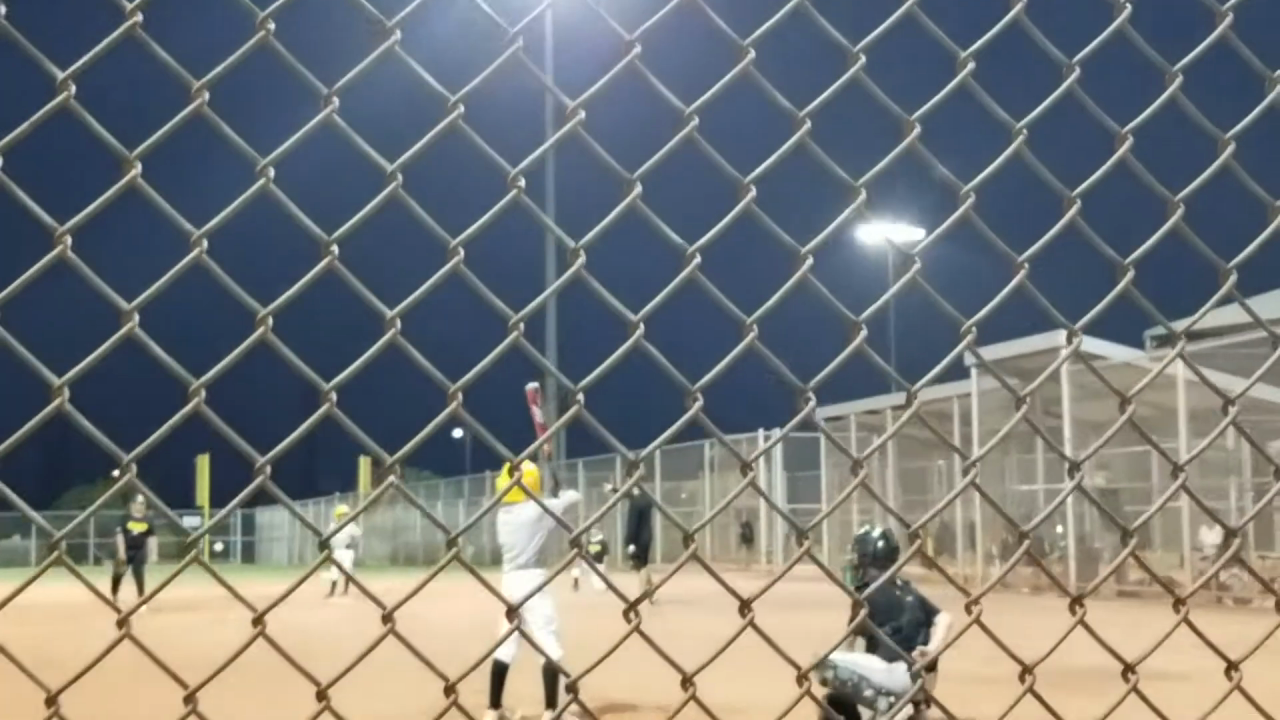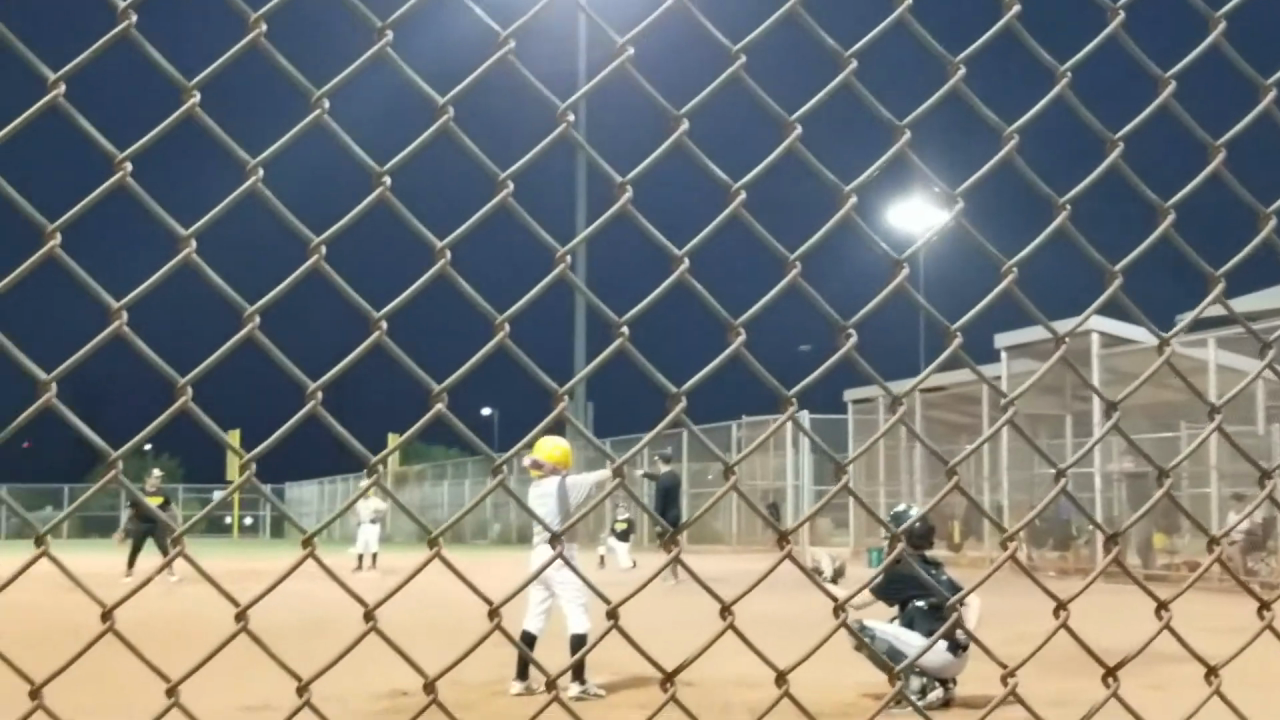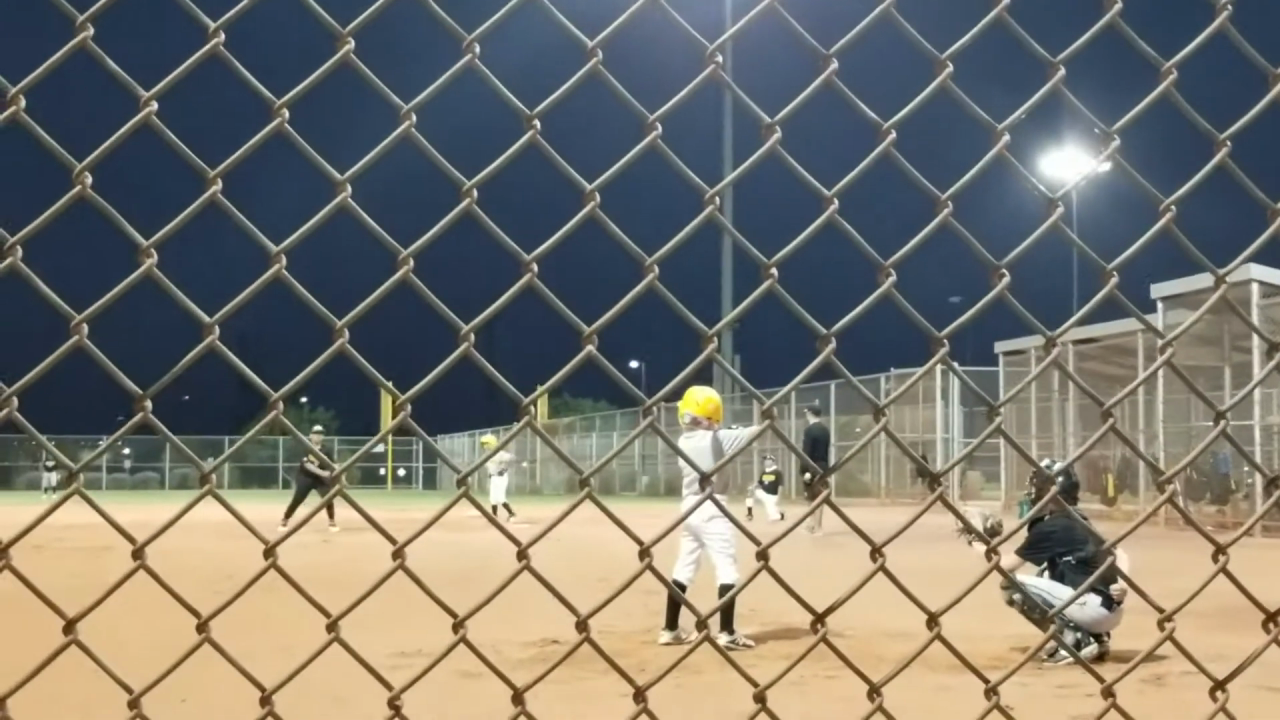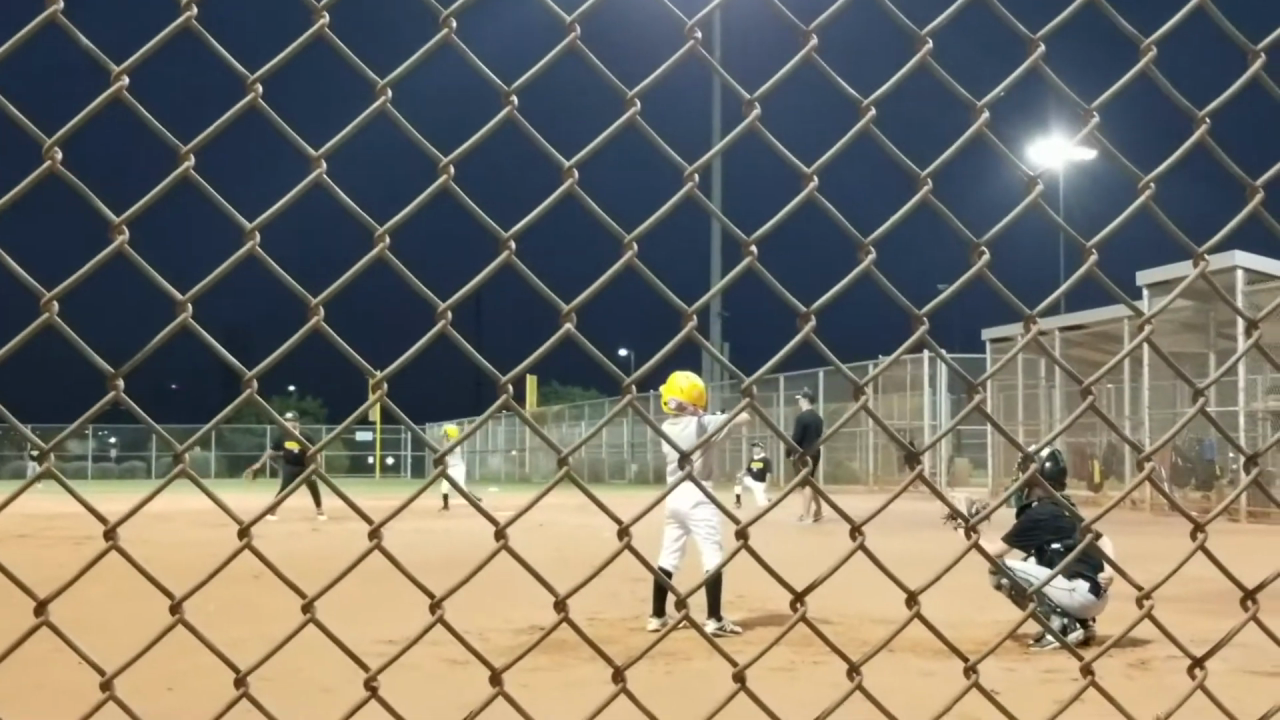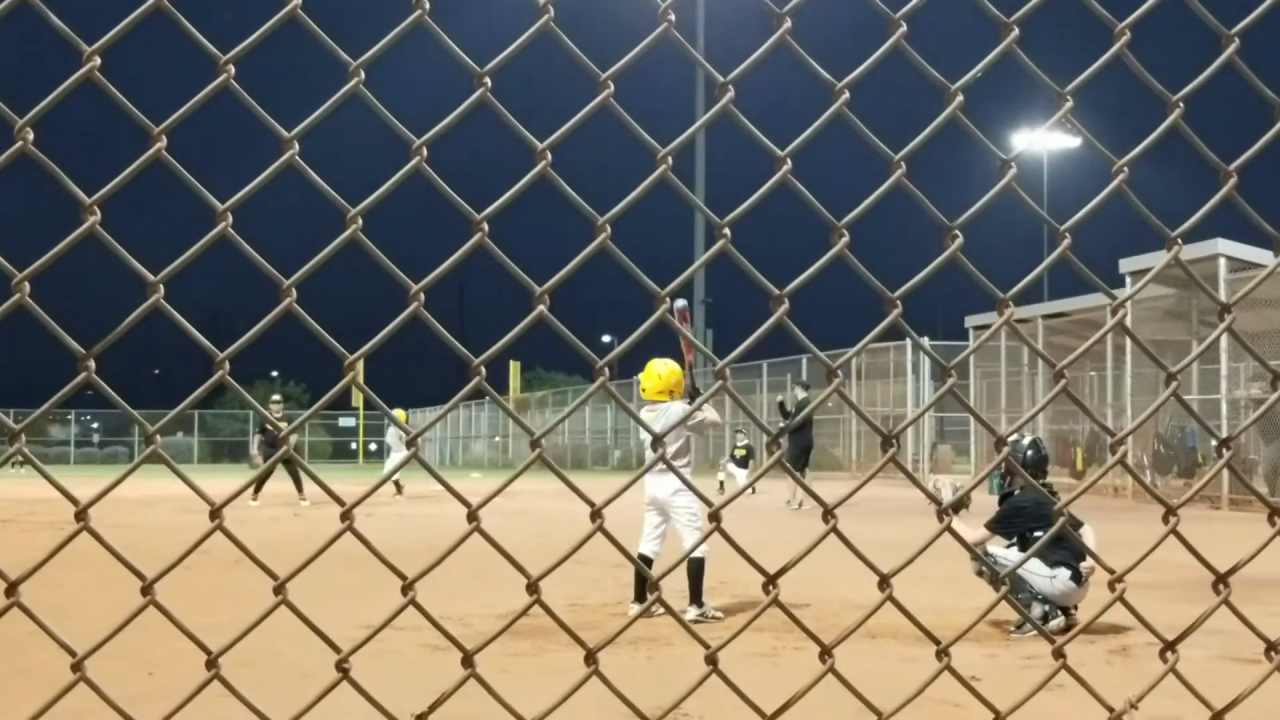
dt=0.7s
person 1, frame 1
left shoulder: (501, 514)
right shoulder: (539, 510)
right elbow: (574, 496)
right wrist: (561, 495)
left hip: (509, 581)
right hip: (532, 581)
left knee: (505, 645)
right knee: (549, 645)
person 1, frame 2
left shoulder: (534, 488)
right shoulder: (567, 484)
right elbow: (606, 474)
left hip: (539, 556)
right hip: (561, 557)
left knee: (534, 618)
right knee: (577, 617)
left ankle: (520, 679)
right ankle: (578, 683)
person 1, frame 3
left shoulder: (683, 440)
right shoulder: (718, 438)
right elbow: (758, 431)
left hip: (689, 509)
right hip: (712, 510)
left knee: (683, 569)
right knee: (727, 569)
left ankle: (670, 629)
right ankle: (726, 633)
person 1, frame 4
left shoulder: (666, 427)
right shoulder: (702, 424)
right elbow: (744, 417)
right wrist: (719, 417)
left hip: (673, 497)
right hip: (696, 497)
left knee: (668, 556)
right knee: (713, 556)
left ankle: (657, 616)
right ankle: (714, 620)
person 1, frame 5
left shoulder: (644, 413)
right shoulder: (680, 410)
right elbow: (715, 421)
right wrist: (699, 400)
left hip: (653, 483)
right hip: (677, 485)
left knee: (649, 542)
right knee: (695, 543)
left ankle: (639, 602)
right ankle: (696, 606)
person 2, frame 1
left shoulder: (868, 594)
right shoulder: (906, 589)
right elbow: (944, 618)
right wrist: (932, 649)
left hip: (900, 675)
right hip: (924, 678)
left knee: (825, 664)
left ankle: (887, 704)
right ankle: (912, 704)
person 2, frame 2
left shoulder: (903, 570)
right shoulder: (935, 569)
left elbow: (857, 602)
right elbow: (972, 600)
left wrist: (828, 582)
right wrist: (967, 631)
left hip: (939, 653)
right hip: (954, 657)
left knee: (859, 629)
right knee: (897, 625)
left ankle: (919, 684)
right ankle: (942, 683)
person 2, frame 3
left shoulder: (1048, 528)
right shoulder: (1078, 523)
left elbow: (1006, 566)
right elbow: (1119, 555)
left wrist: (977, 543)
right wrist: (1122, 584)
left hip: (1094, 609)
right hip: (1109, 609)
left knee: (1012, 585)
right knee: (1046, 576)
left ankle: (1075, 640)
right ankle: (1095, 637)
person 2, frame 4
left shoulder: (1036, 515)
right shoulder: (1065, 510)
left elbow: (994, 552)
right elbow: (1105, 543)
left wrist: (964, 530)
right wrist: (1107, 572)
left hip: (1081, 594)
right hip: (1091, 594)
left knee: (1000, 569)
left ankle: (1059, 625)
right ankle: (1081, 622)
person 2, frame 5
left shoulder: (1019, 503)
right shoulder: (1046, 498)
left elbow: (974, 539)
right elbow: (1085, 530)
right wrist: (1090, 560)
left hip: (1062, 582)
right hip: (1074, 583)
left knee: (983, 555)
left ankle: (1042, 612)
right ankle: (1063, 610)
